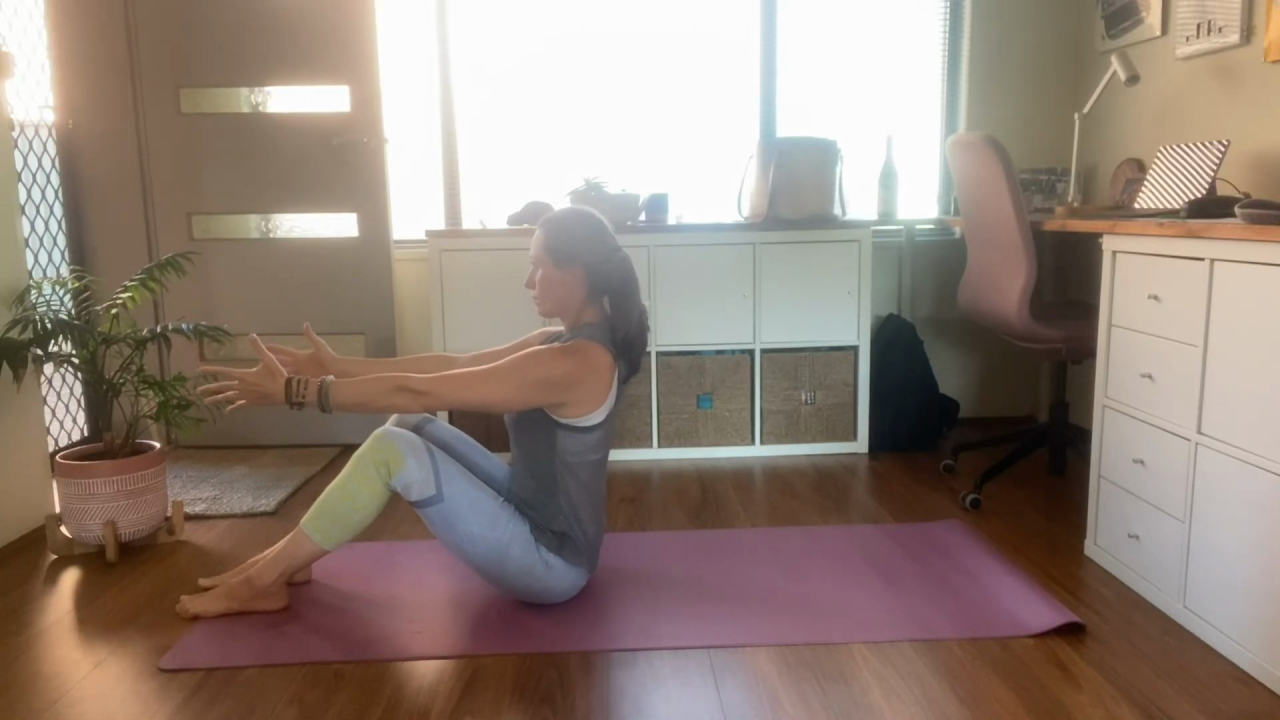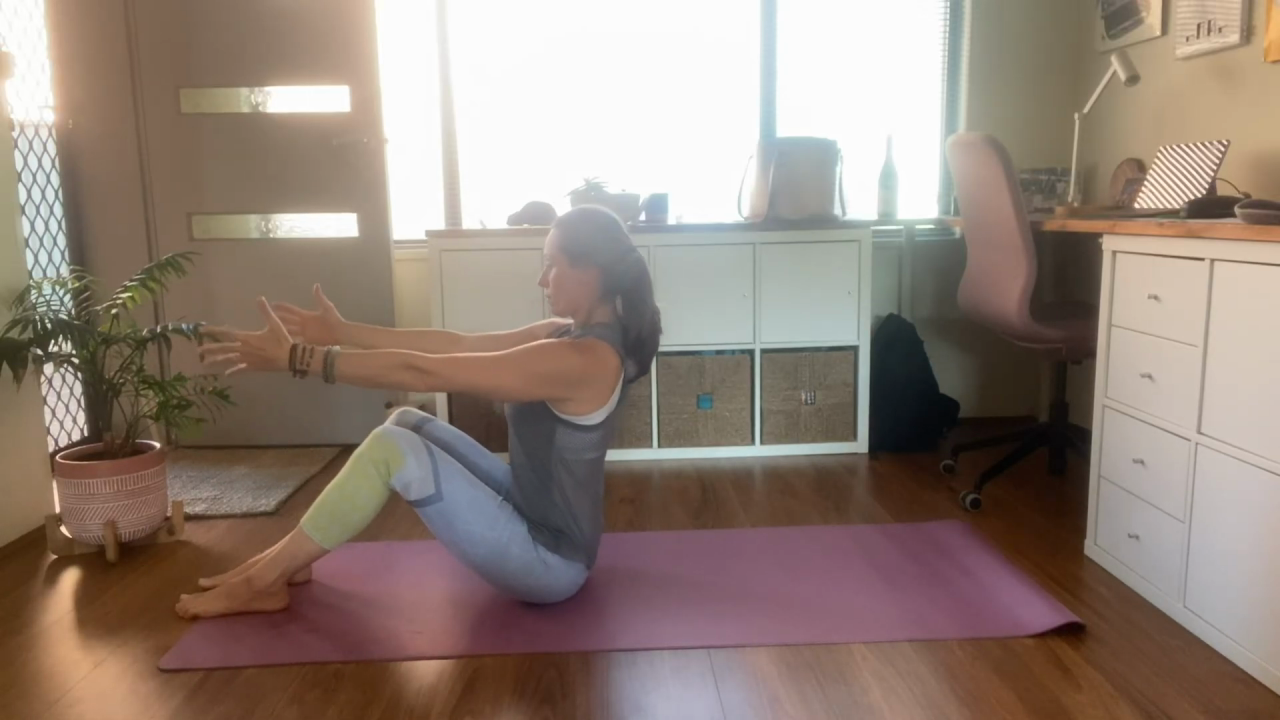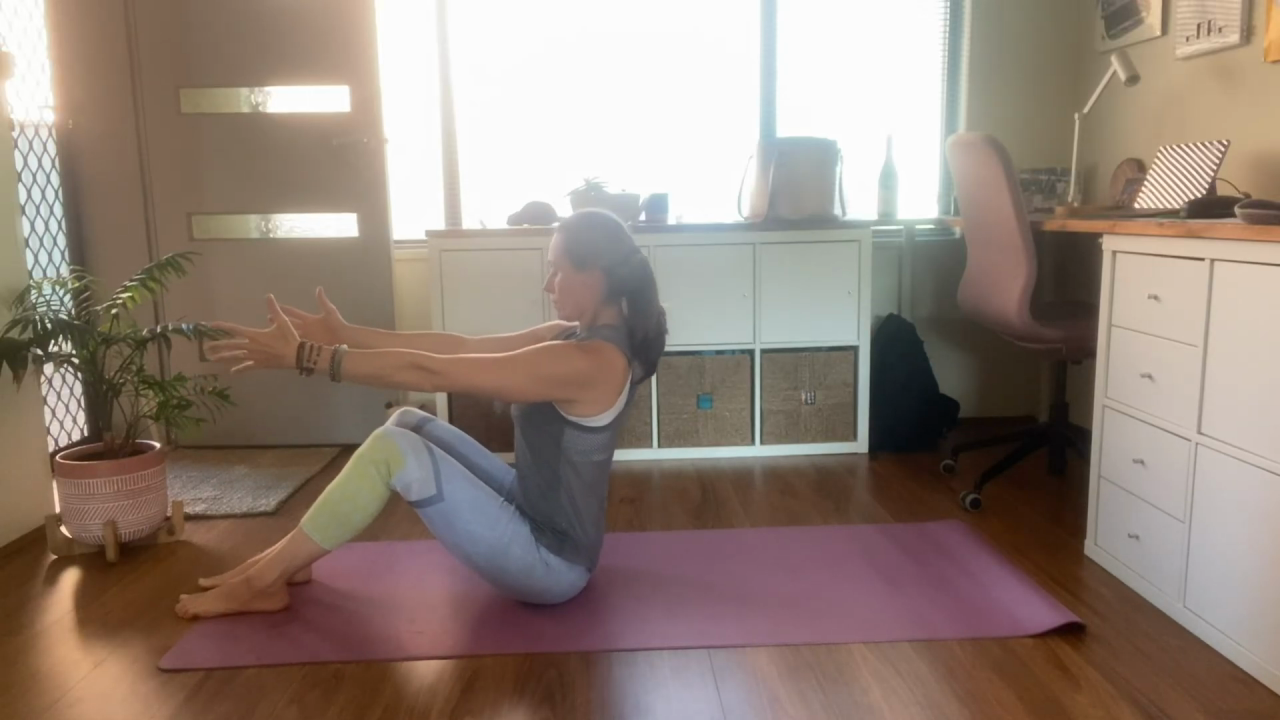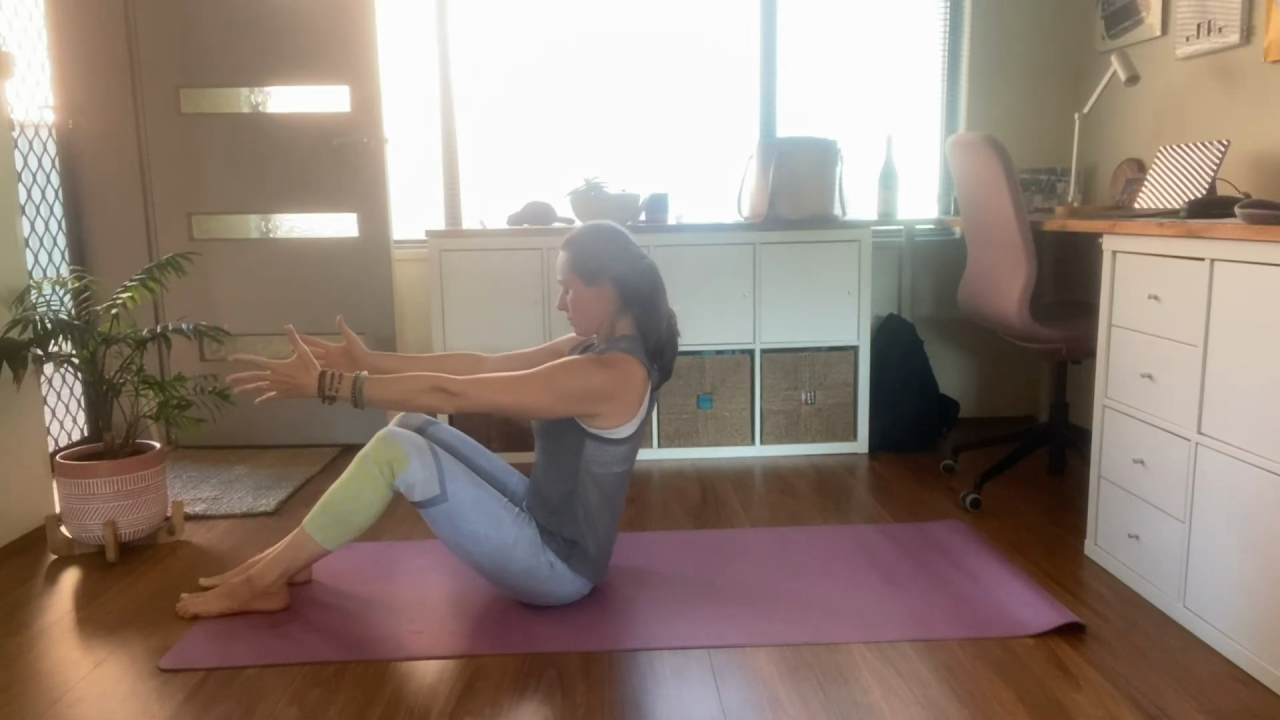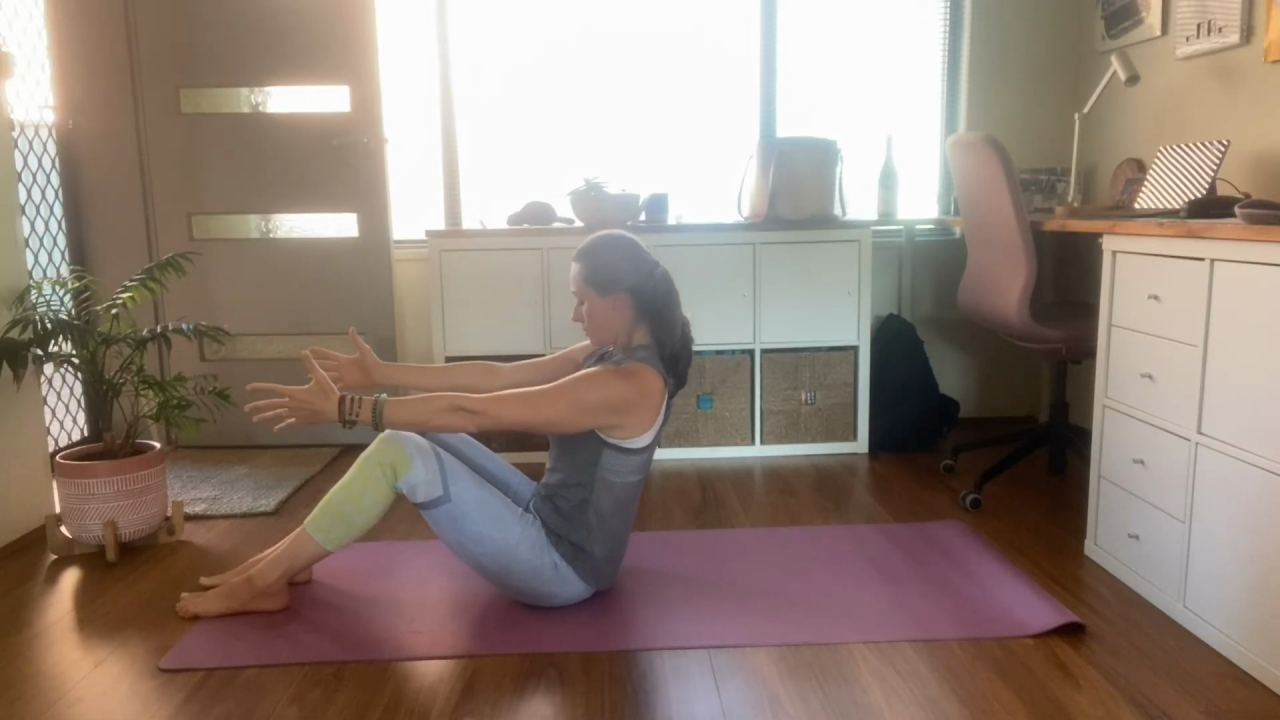
dt=0.4s
person 1, frame 1
left shoulder: (573, 362)
right shoulder: (573, 343)
left elbow: (419, 393)
right elbow: (454, 368)
left wrist: (293, 390)
right wrist: (338, 367)
left hip: (550, 562)
right hip: (539, 521)
left knee: (391, 451)
right knee: (407, 427)
left ankle: (262, 582)
right ankle: (285, 559)
person 1, frame 2
left shoulder: (580, 359)
right shoulder: (575, 337)
left elbow: (424, 373)
right elbow: (458, 347)
left wrist: (298, 358)
right wrist: (344, 333)
left hip: (549, 561)
right hip: (538, 520)
left knee: (389, 450)
right knee: (407, 424)
left ankle: (261, 583)
right ankle: (285, 559)
person 1, frame 3
left shoulder: (587, 361)
right shoulder: (582, 338)
left elbow: (432, 372)
right elbow: (462, 349)
left wrist: (304, 357)
right wrist: (347, 336)
left hip: (550, 561)
right hip: (540, 521)
left knee: (391, 450)
right knee: (407, 424)
left ankle: (261, 582)
right ankle: (283, 559)
person 1, frame 4
left shoulder: (607, 375)
right shoulder: (600, 348)
left elbow: (452, 394)
right elbow: (483, 367)
left wrist: (326, 385)
right wrist: (369, 362)
left hip: (557, 564)
right hip: (547, 523)
left knee: (395, 452)
right knee: (411, 428)
left ankle: (261, 583)
right ankle: (284, 561)
person 1, frame 5
left shoulder: (626, 385)
right shoulder: (612, 355)
left elbow: (473, 413)
right elbow: (499, 376)
left wrist: (345, 408)
right wrist: (382, 373)
left hip: (562, 566)
right hip: (552, 526)
left knee: (398, 452)
right knee: (412, 434)
left ankle: (262, 583)
right ankle: (286, 559)
